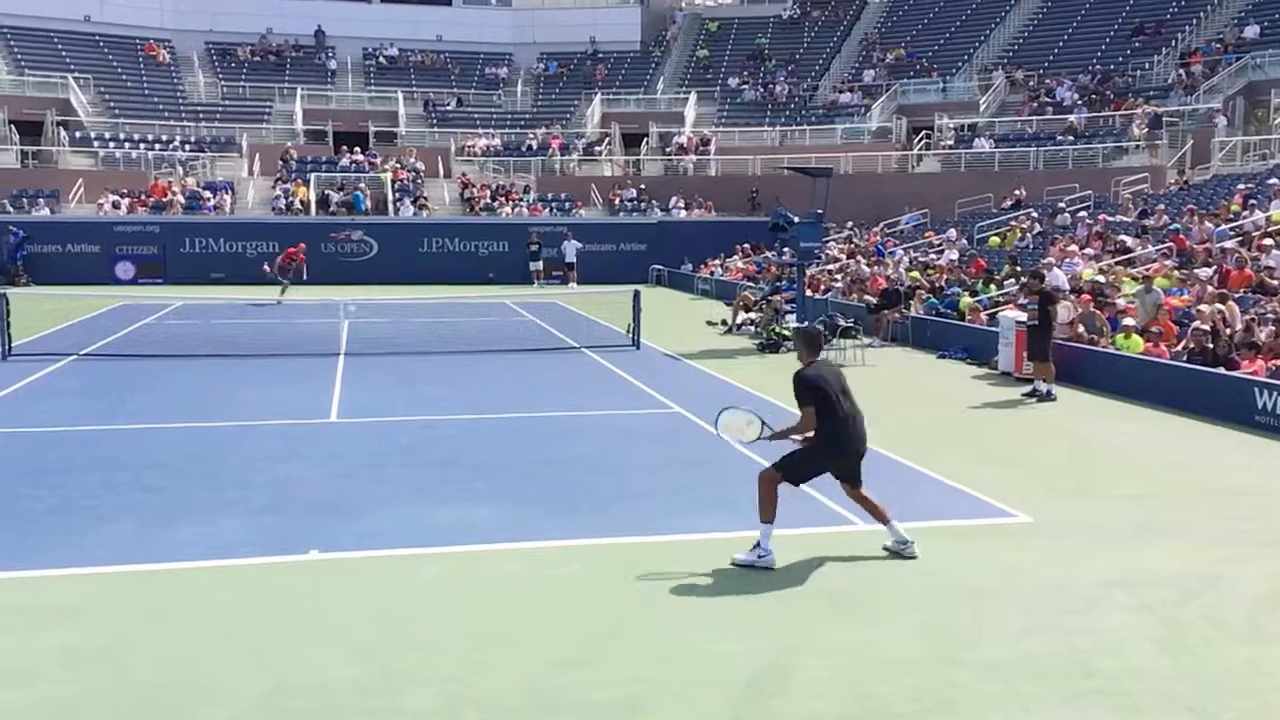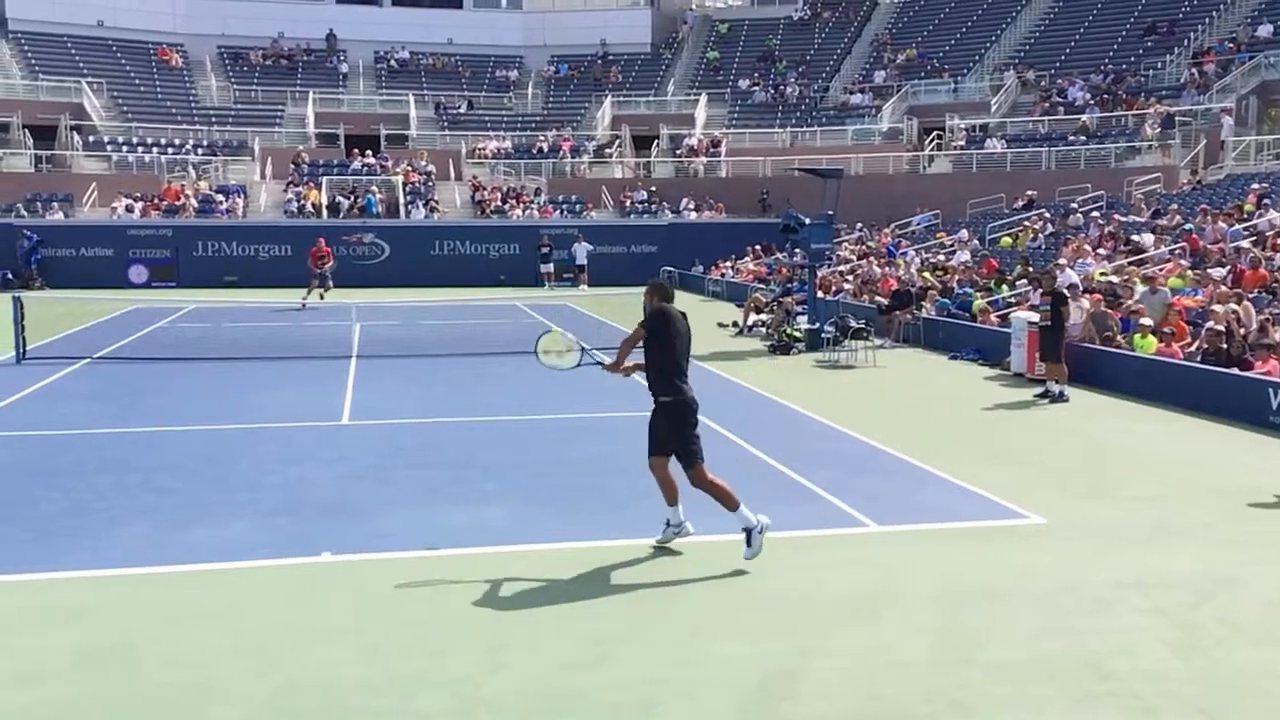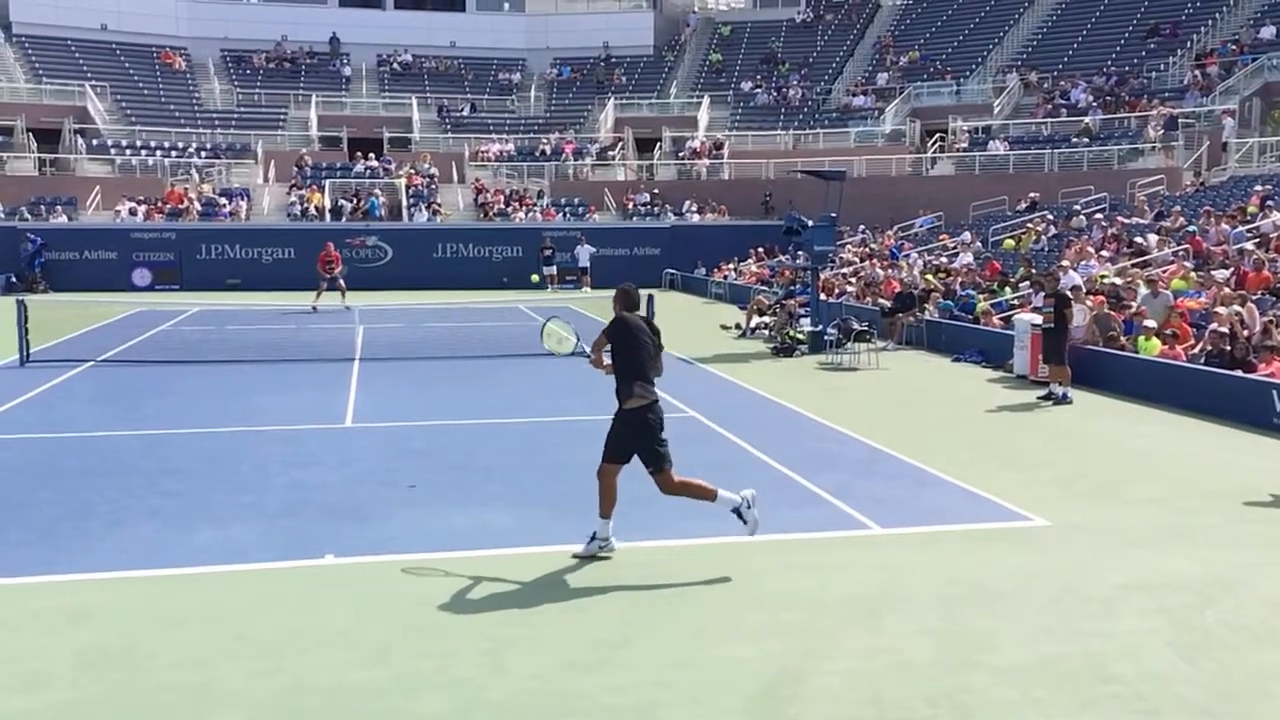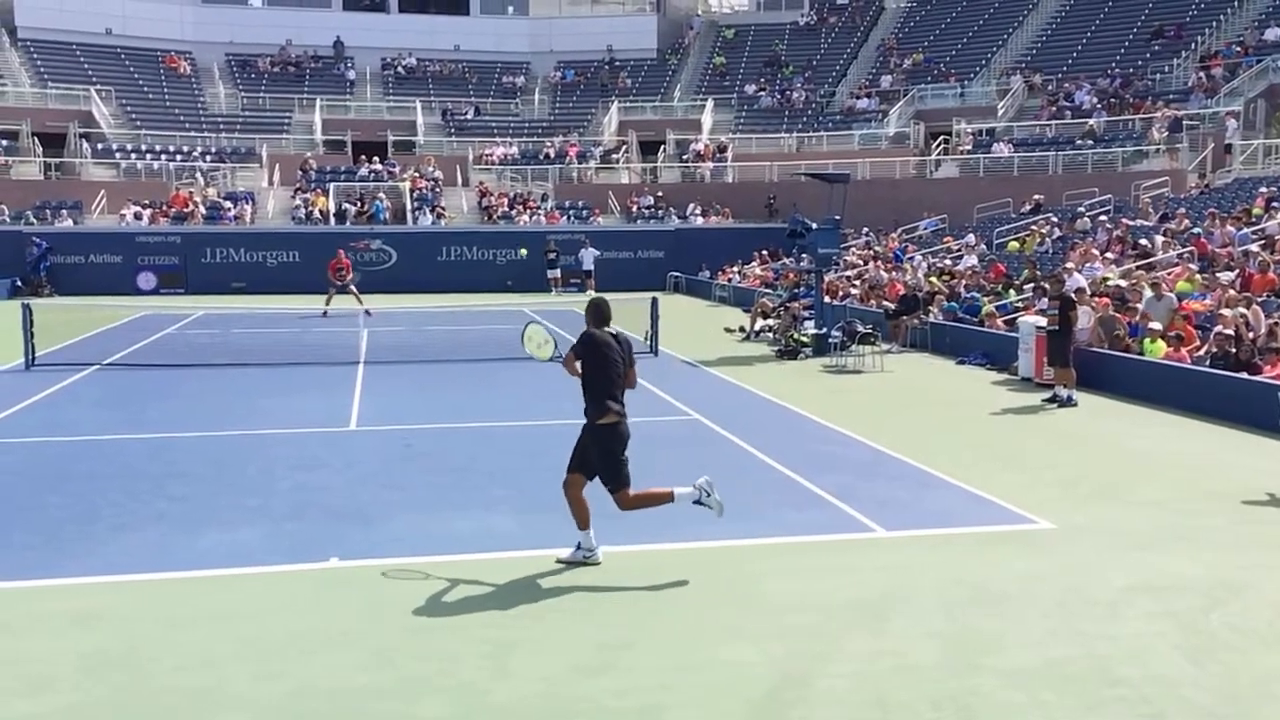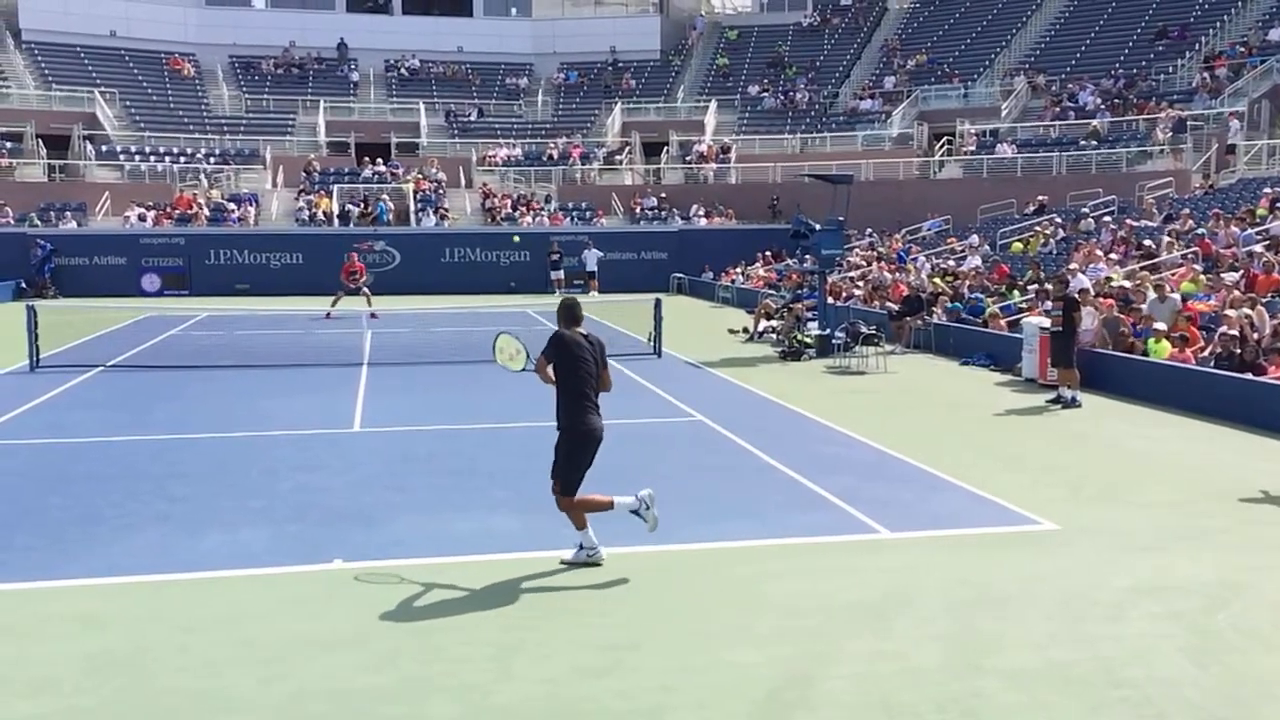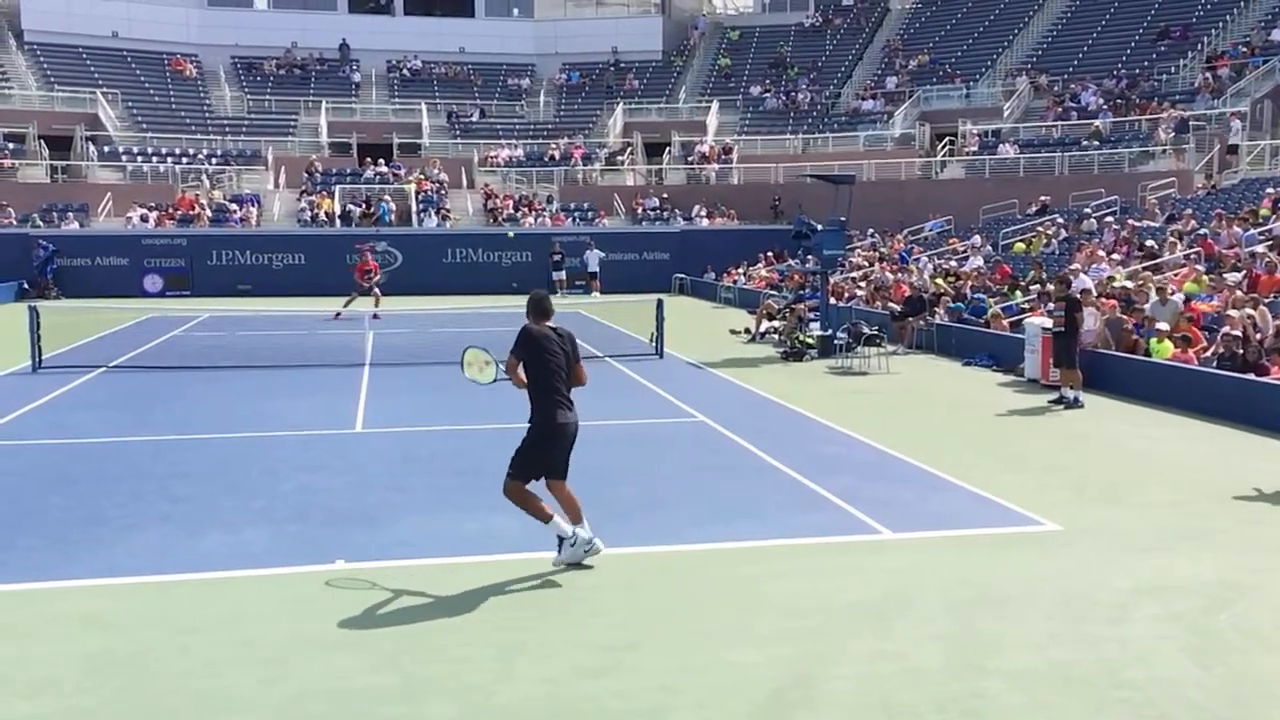
dt=0.7s
person 1, frame 1
left shoulder: (804, 378)
right shoulder: (833, 369)
left elbow: (808, 423)
left wrist: (779, 435)
left hip: (831, 446)
right hip: (856, 443)
left knee: (767, 480)
right knee: (856, 493)
left ankle: (763, 551)
right ankle: (902, 540)
person 1, frame 2
left shoulder: (661, 313)
right shoulder: (676, 320)
left elbow: (629, 343)
left wrist: (618, 364)
right wrist: (637, 367)
left hip: (675, 405)
right hip: (666, 403)
left knee: (698, 476)
right knee: (657, 464)
left ankle: (752, 523)
right ankle: (677, 523)
person 1, frame 3
left shoulder: (622, 322)
right shoulder: (650, 328)
left elbow: (597, 347)
right elbow: (657, 370)
left wrist: (599, 361)
left hip: (642, 414)
right hip: (628, 413)
left knee: (668, 483)
right knee: (605, 473)
left ankle: (738, 502)
right ankle: (602, 538)
person 1, frame 4
left shoulder: (590, 338)
right shoulder: (623, 342)
left elbow: (568, 363)
right elbow: (631, 382)
left wrist: (579, 372)
left hip: (607, 429)
right hip: (598, 427)
left knee: (626, 500)
right knee: (572, 485)
left ankle: (696, 492)
right ankle: (588, 548)
person 1, frame 5
left shoulder: (560, 338)
right shoulder: (596, 343)
left elbow: (540, 368)
right elbow: (606, 385)
left wrist: (552, 379)
left hip: (578, 429)
right hip: (590, 426)
left knee: (566, 501)
right knee: (560, 491)
left ankle: (635, 502)
right ankle: (590, 547)
person 1, frame 6
left shoulder: (529, 333)
right shoulder: (567, 336)
left elbow: (510, 369)
right elbow: (580, 379)
left wrist: (523, 381)
left hip: (548, 423)
right hip: (568, 421)
left knee: (513, 488)
right knee: (557, 484)
left ankle: (567, 534)
right ankle: (586, 541)
